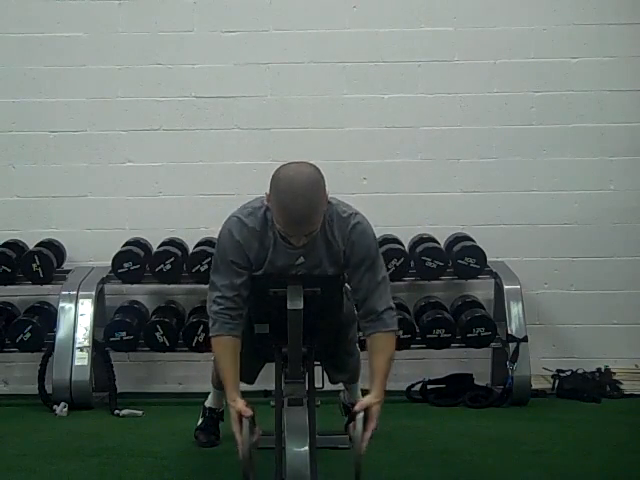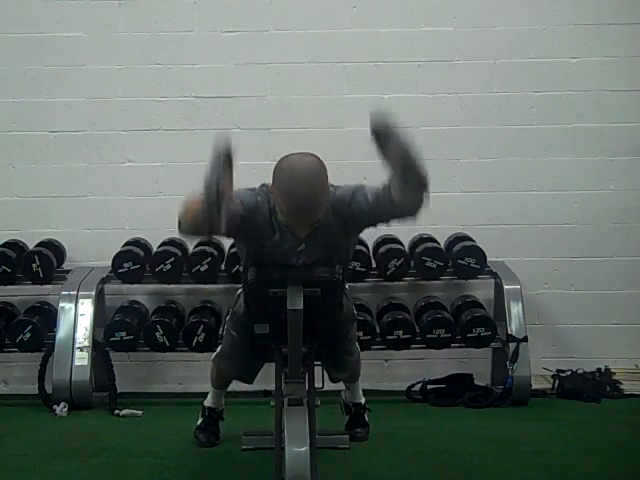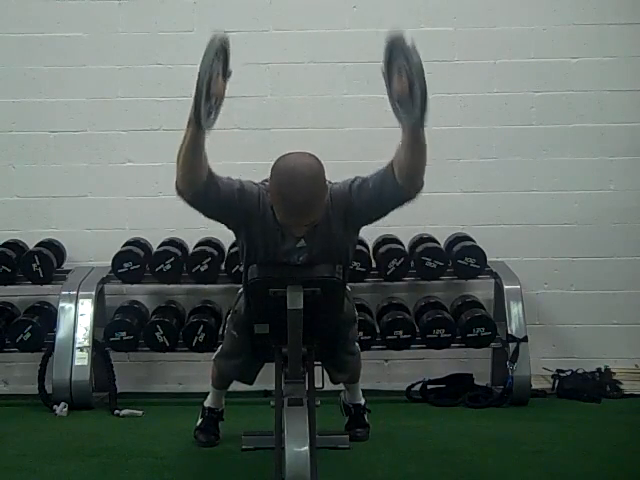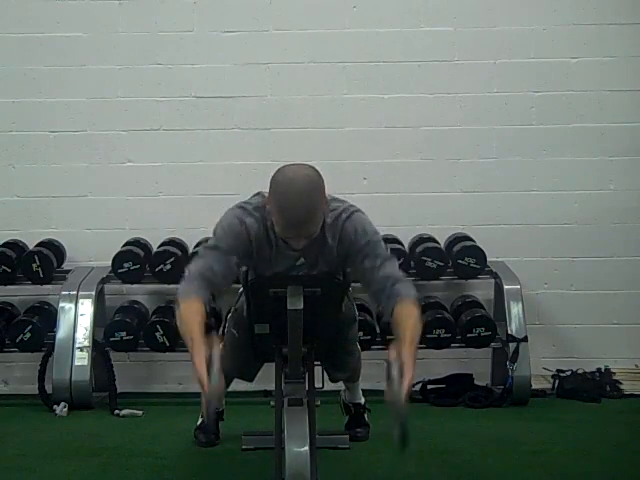
dt=0.4s
person 1, frame 1
left shoulder: (353, 228)
right shoulder: (240, 229)
left elbow: (378, 310)
right elbow: (225, 312)
left wrist: (377, 391)
right wrist: (232, 396)
left knee: (345, 363)
right knee: (232, 359)
left ankle: (352, 399)
right ankle: (214, 405)
person 1, frame 2
left shoulder: (345, 207)
right shoulder: (250, 208)
left elbow: (405, 203)
right elbow: (189, 224)
left wrist: (405, 173)
right wrist: (212, 202)
left knee: (346, 364)
right knee: (229, 363)
left ankle: (355, 400)
right ankle: (213, 405)
person 1, frame 3
left shoulder: (346, 201)
right shoulder: (249, 202)
left elbow: (408, 183)
right elbow: (189, 187)
right wrist: (198, 115)
left knee: (347, 362)
right knee: (228, 363)
left ankle: (355, 404)
right ankle: (213, 406)
person 1, frame 4
left shoulder: (350, 223)
right shoulder: (242, 221)
left elbow: (393, 287)
right elbow: (196, 283)
left wrist: (407, 351)
right wrist: (198, 348)
left knee: (346, 361)
right knee: (230, 361)
left ankle: (354, 401)
right ankle: (214, 407)
